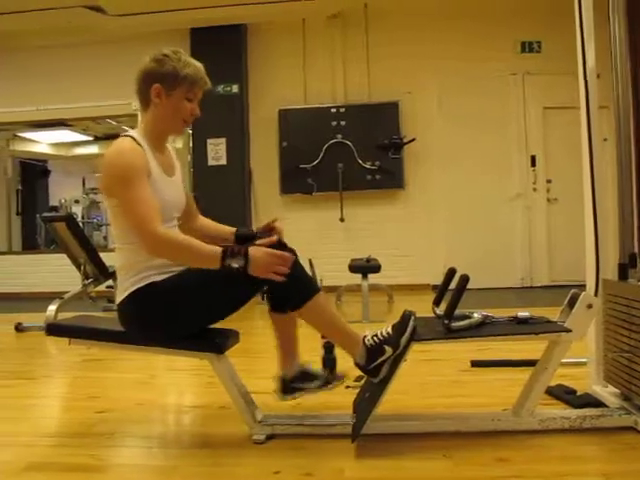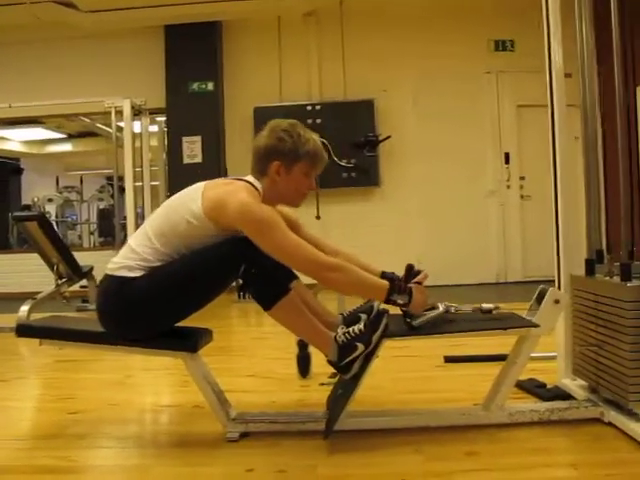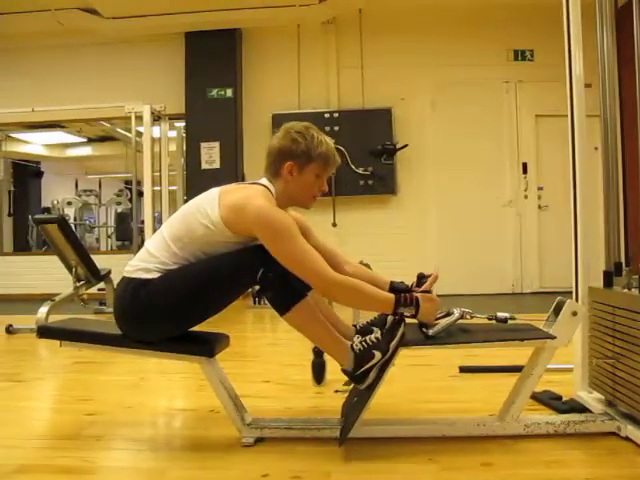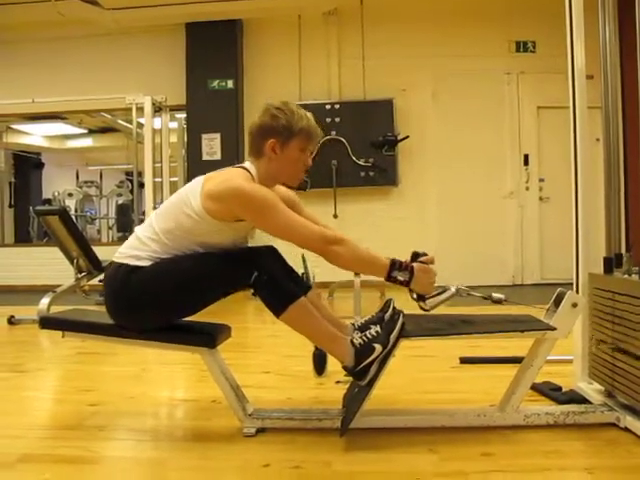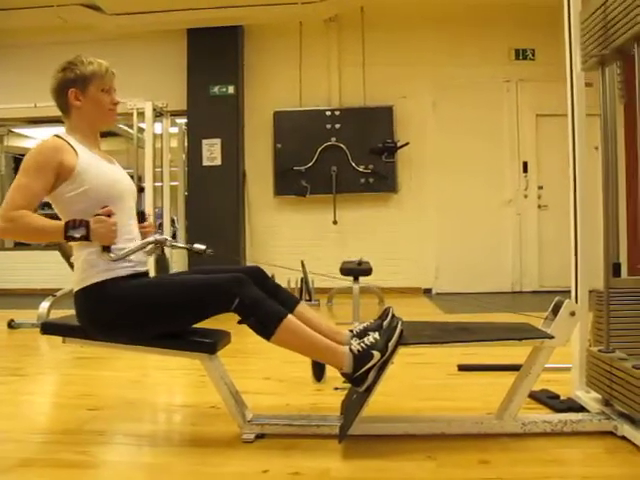
dt=1s
person 1, frame 1
left shoulder: (169, 155)
right shoulder: (125, 155)
left elbow: (191, 223)
right elbow: (155, 239)
left wrist: (245, 238)
right wrist: (239, 259)
left hip: (173, 290)
right hip: (146, 303)
left knee: (274, 252)
right knee: (277, 263)
left ankle: (291, 370)
right ankle: (363, 352)
person 1, frame 2
left shoulder: (263, 204)
right shoulder: (244, 203)
left elbow: (330, 254)
right elbow: (323, 270)
left wrist: (392, 280)
right wrist: (399, 294)
left hip: (144, 289)
right hip: (123, 299)
left knee: (261, 259)
right knee: (248, 257)
left ankle: (337, 327)
right ankle: (337, 349)
person 1, frame 3
left shoulder: (282, 213)
right shoulder: (260, 208)
left elbow: (342, 266)
right elbow: (329, 284)
left wrist: (401, 289)
right wrist: (408, 306)
left hip: (162, 294)
right hip: (140, 301)
left knee: (282, 265)
right knee: (267, 265)
left ankle: (352, 337)
right ankle: (352, 358)
person 1, frame 4
left shoulder: (274, 192)
right shoulder: (241, 189)
left elbow: (332, 237)
right elbow: (327, 245)
left wrist: (400, 267)
right wrist: (402, 273)
left hip: (155, 282)
right hip: (131, 288)
left knee: (267, 266)
right knee: (261, 266)
left ankle: (349, 335)
right ankle: (352, 354)
person 1, frame 5
left shoulder: (100, 157)
right shoulder: (54, 152)
left wrist: (133, 231)
right wrist: (81, 229)
left hip: (134, 284)
right hip: (106, 297)
left knee: (253, 277)
right knee: (235, 290)
left ankle: (347, 341)
right ankle: (349, 361)
